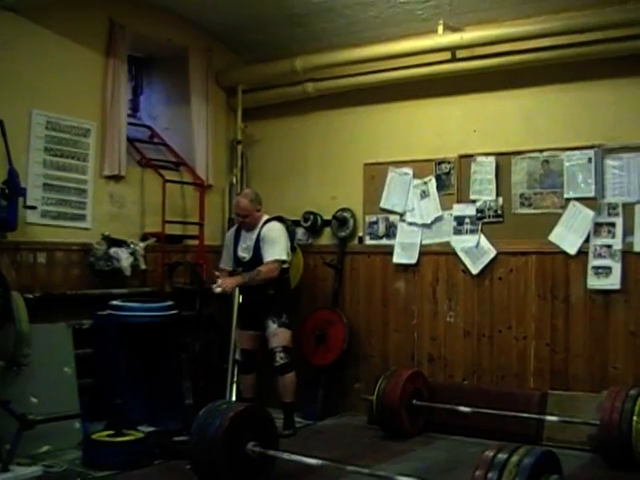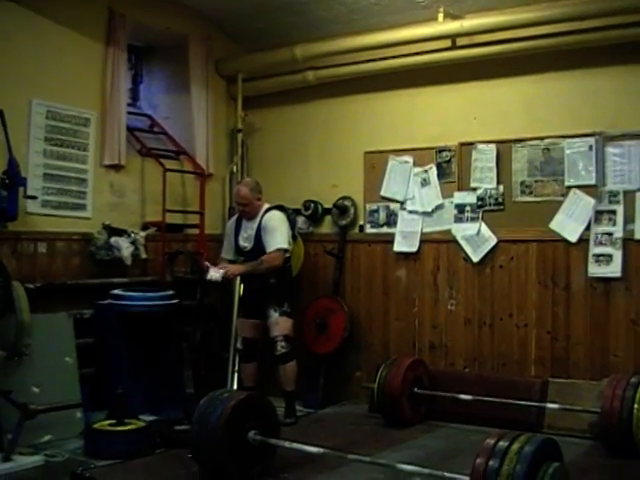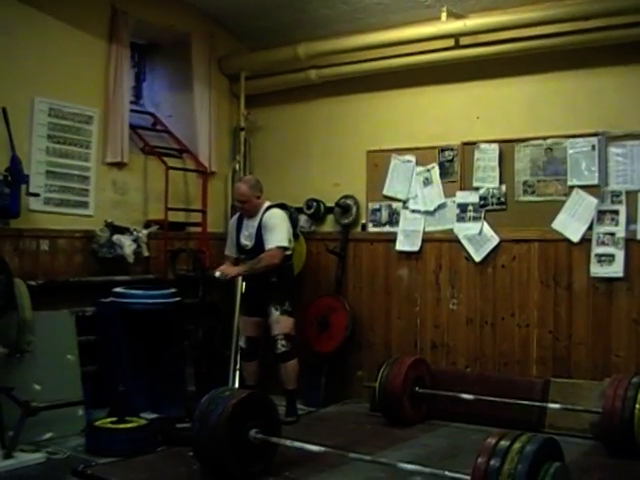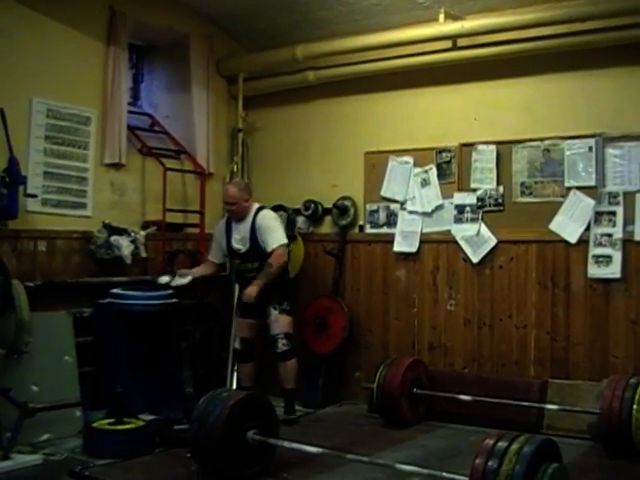
dt=0.3s
person 1, frame 1
left shoulder: (273, 229)
right shoulder: (233, 234)
left elbow: (271, 270)
right elbow: (226, 269)
left wrist: (237, 280)
right wrist: (223, 281)
left hip: (275, 302)
right hip: (249, 302)
left knee: (281, 358)
right knee: (244, 359)
left ankle: (288, 418)
person 1, frame 2
left shoulder: (274, 218)
right shoulder: (234, 223)
left elbow: (276, 259)
right elbow: (227, 258)
left wrist: (241, 269)
right wrist: (221, 270)
left hip: (276, 291)
right hip: (250, 291)
left knee: (281, 347)
right knee: (245, 348)
left ankle: (290, 406)
person 1, frame 3
left shoulder: (275, 216)
right shoulder: (236, 221)
left elbow: (274, 257)
right elbow: (232, 257)
left wrist: (239, 269)
right wrist: (224, 269)
left hip: (278, 289)
right hip: (252, 290)
left knee: (283, 346)
right knee: (247, 346)
left ankle: (291, 405)
person 1, frame 4
left shoulder: (266, 218)
right shoulder: (224, 226)
left elbow: (279, 257)
right elbow: (213, 262)
left wrist: (257, 286)
right wrist: (190, 272)
left hip: (274, 290)
right hip: (246, 291)
left knee: (283, 345)
right knee: (242, 348)
left ankle: (290, 404)
